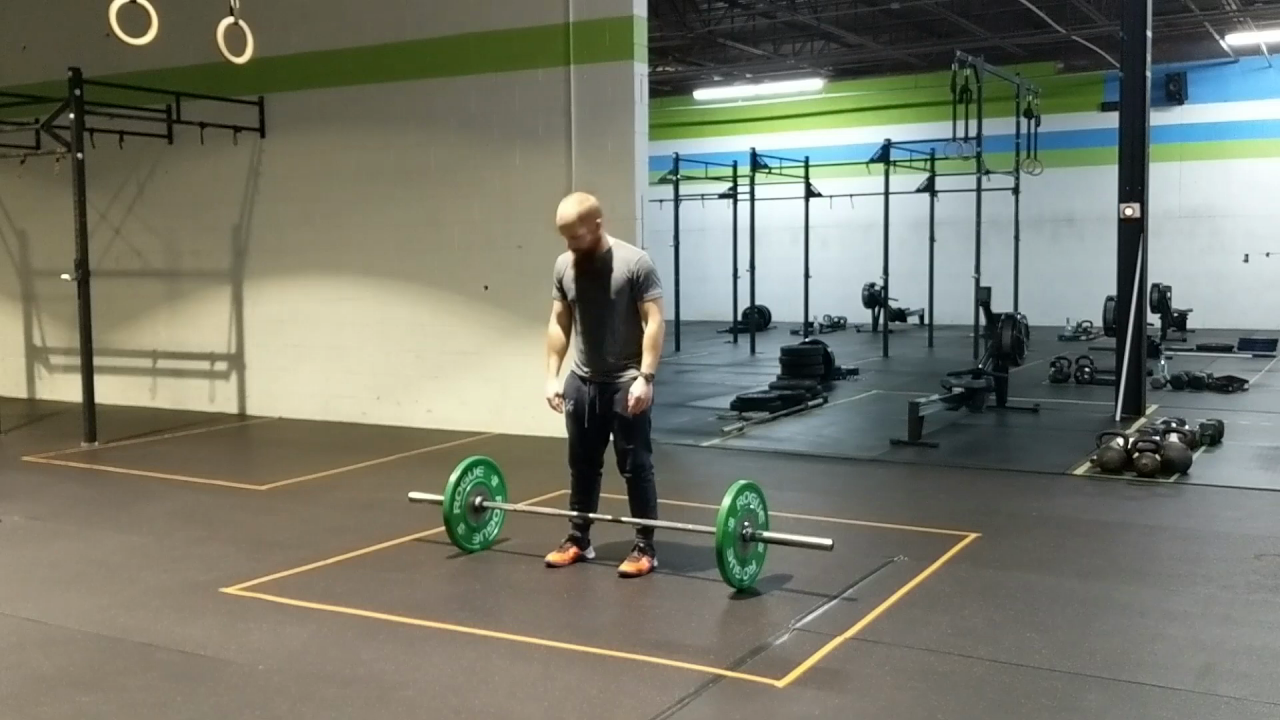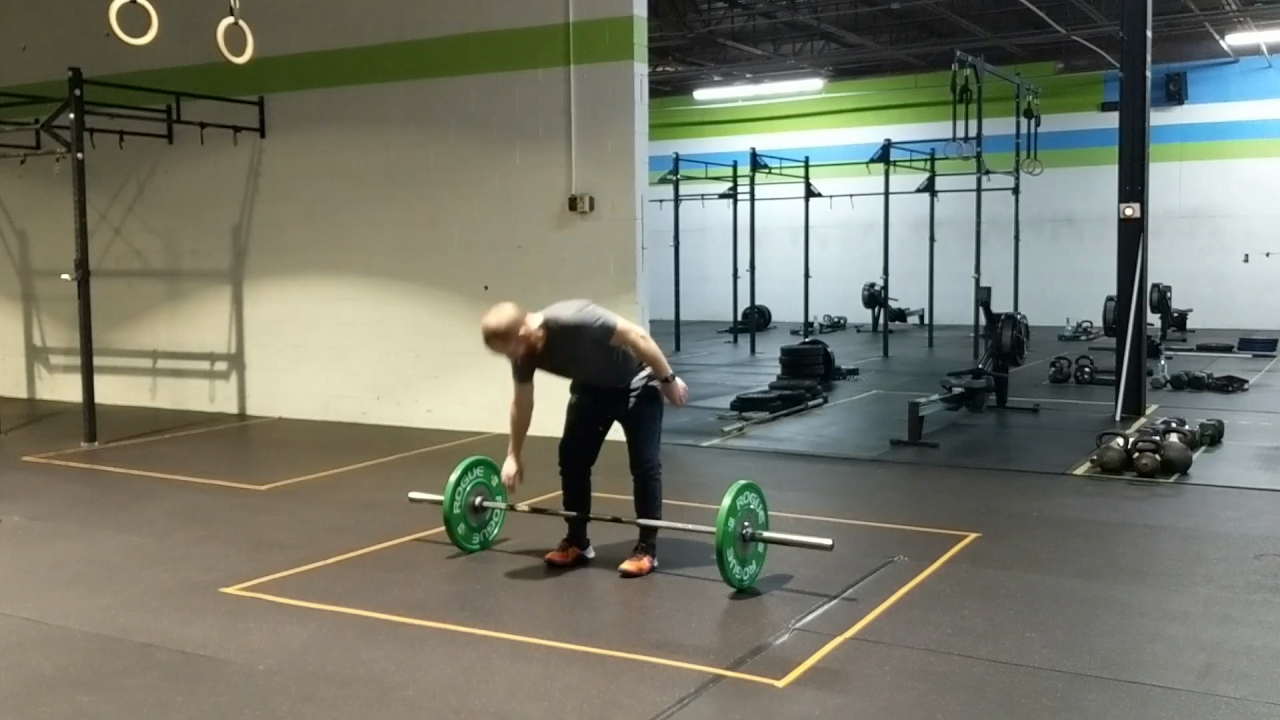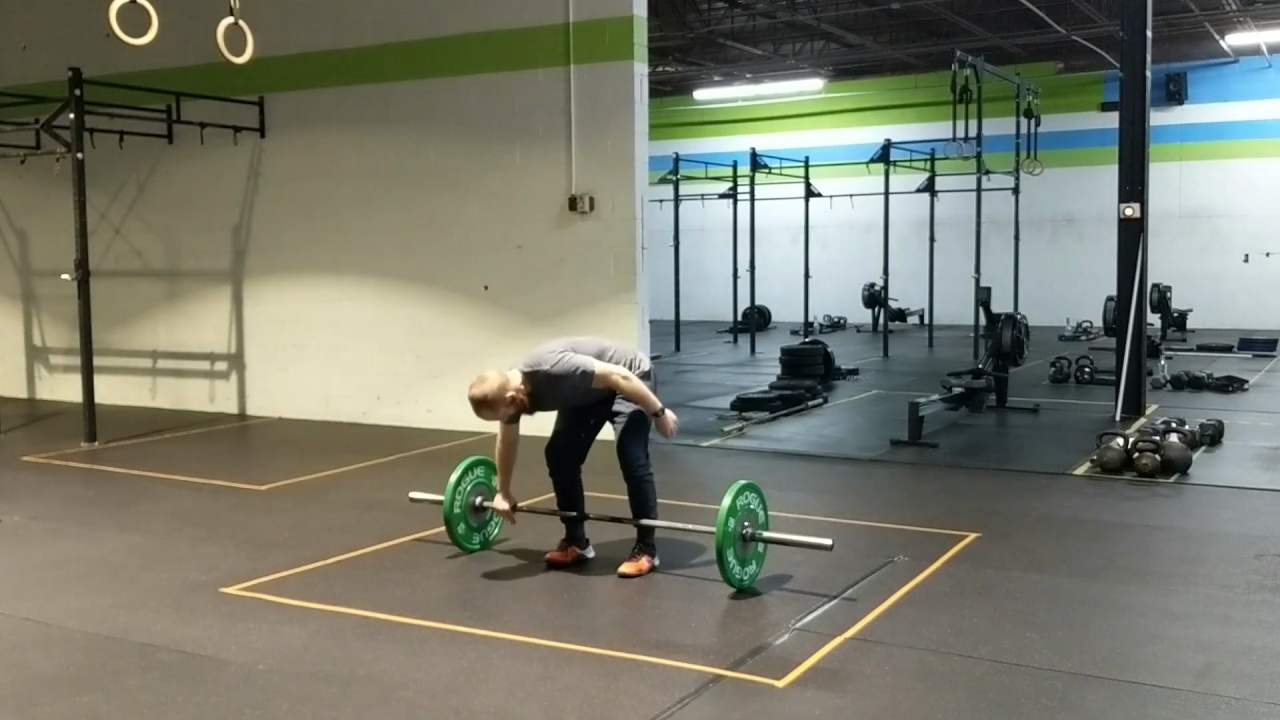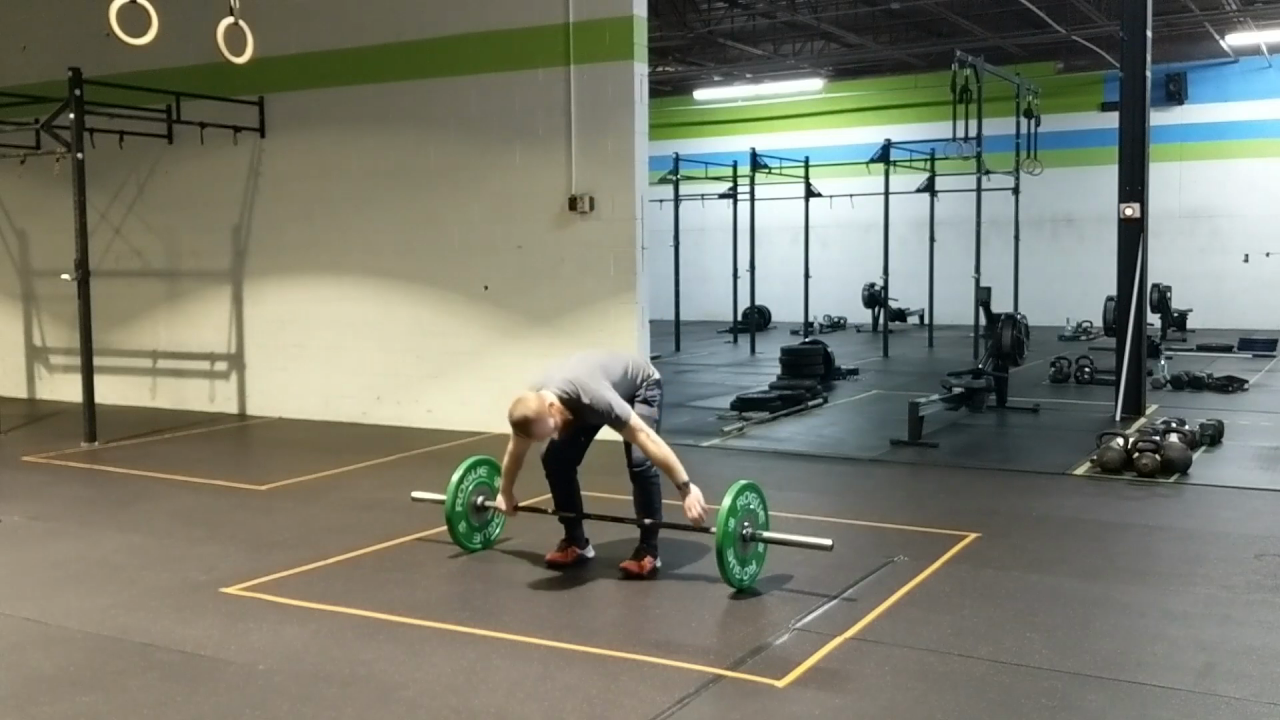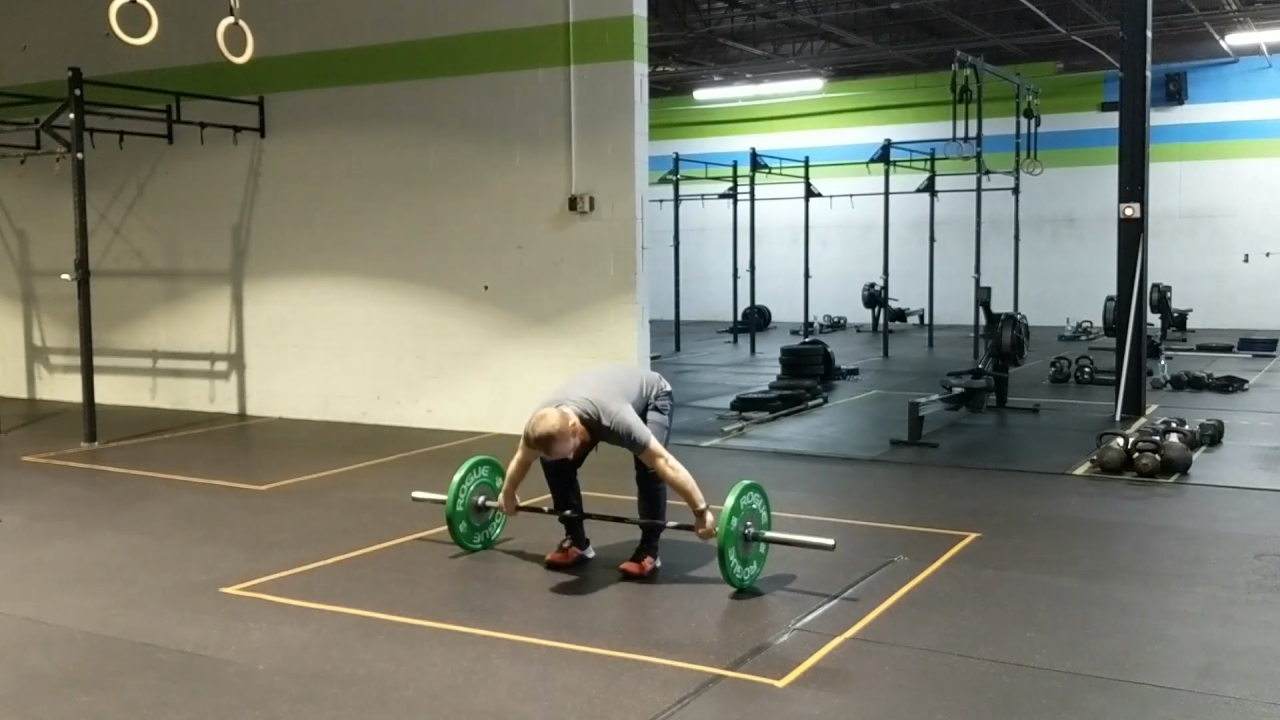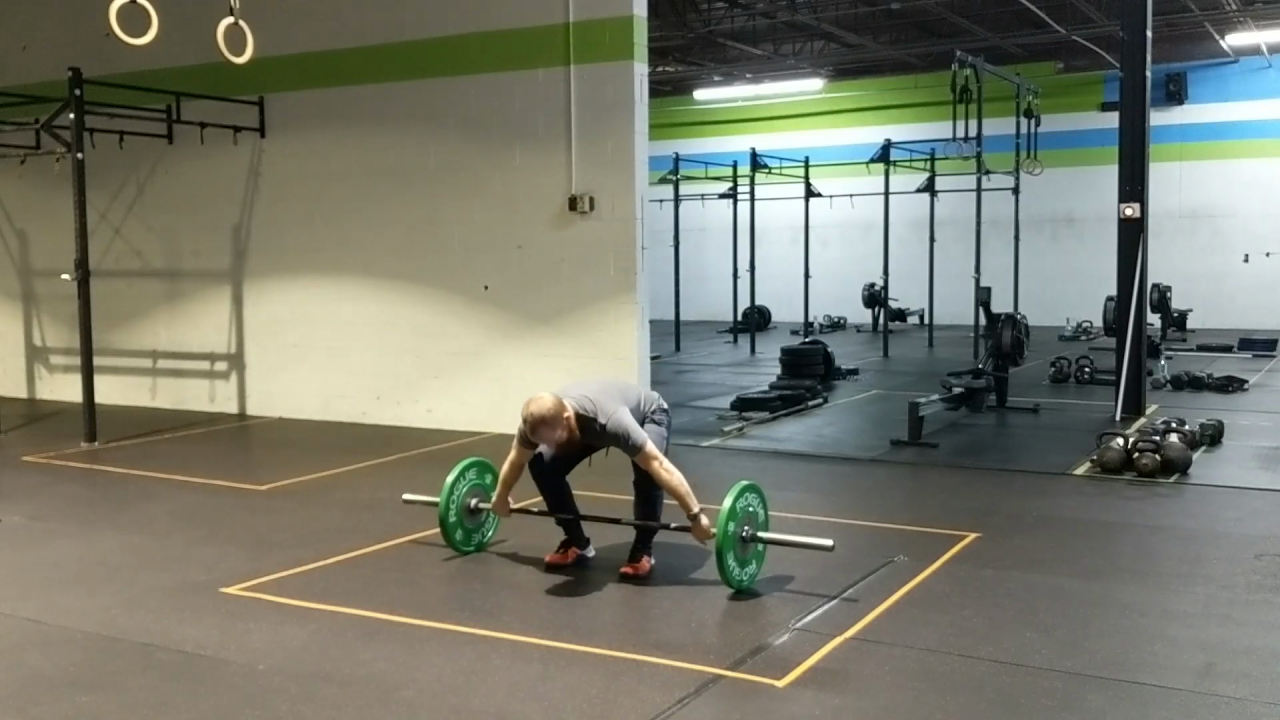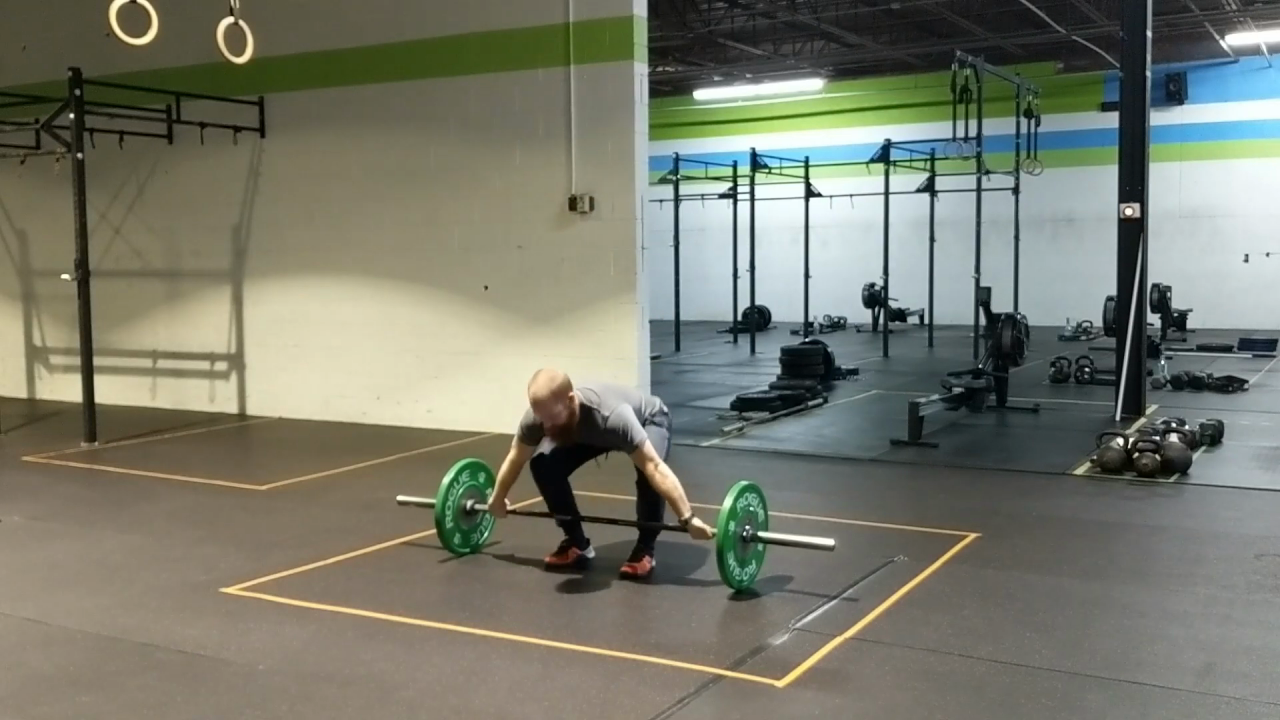
dt=0.5s
person 1, frame 1
left shoulder: (634, 262)
right shoulder: (564, 266)
left elbow: (654, 321)
right elbow: (559, 323)
left wrist: (645, 379)
right wrist: (553, 376)
left hip: (627, 385)
right hip: (581, 383)
left knee: (635, 466)
right knee: (582, 465)
left ankle: (645, 548)
right ankle: (578, 540)
person 1, frame 2
left shoulder: (575, 320)
right shoulder: (524, 352)
left elbow: (637, 336)
right elbow: (521, 403)
left wrist: (668, 380)
right wrist: (513, 456)
left hip: (636, 381)
right hip: (592, 389)
left knee: (644, 462)
right knee: (572, 459)
left ankle: (646, 548)
right ankle: (577, 541)
person 1, frame 3
left shoulder: (553, 369)
right shoulder: (508, 390)
left elbow: (620, 376)
right elbow: (507, 442)
left wrist: (659, 413)
right wrist: (503, 492)
left hip: (629, 378)
right hip: (585, 392)
left knee: (632, 460)
right knee: (558, 456)
left ankle: (646, 550)
right ankle: (576, 542)
person 1, frame 4
left shoulder: (591, 396)
right shoulder: (532, 409)
left elbow: (645, 438)
right elbow: (516, 451)
left wrist: (686, 487)
right wrist: (506, 493)
left hip: (640, 384)
left knee: (640, 462)
right knee: (555, 458)
left ankle: (648, 550)
right ankle: (575, 542)
person 1, frame 5
left shoulder: (614, 419)
right shoulder: (544, 423)
left elbow: (665, 464)
right elbow: (523, 459)
left wrist: (702, 512)
right wrist: (507, 495)
left hip: (652, 395)
right hip: (601, 397)
left knee: (649, 468)
right knee: (552, 462)
left ankle: (649, 550)
right ankle: (576, 542)
person 1, frame 6
left shoulder: (611, 420)
right shoulder: (537, 421)
left elbow: (660, 467)
right elbow: (516, 461)
left wrist: (696, 515)
right wrist: (500, 498)
left hip: (648, 412)
left knee: (647, 472)
right knee: (541, 464)
left ankle: (643, 550)
right ankle: (576, 543)
person 1, frame 7
left shoulder: (611, 415)
right shoulder: (535, 419)
left elbow: (655, 468)
right elbow: (514, 460)
left wrist: (688, 519)
right wrist: (497, 499)
left hip: (648, 419)
left knee: (648, 474)
right knee: (543, 466)
left ankle: (645, 551)
right ankle: (577, 544)
